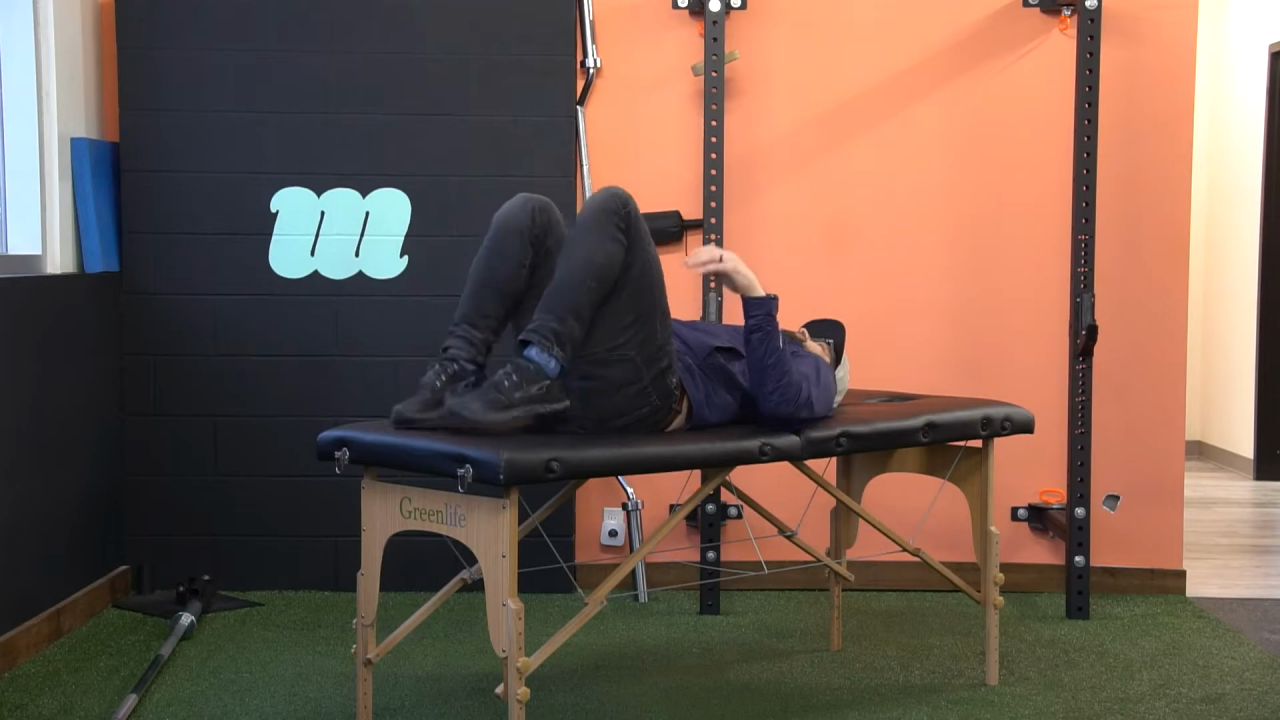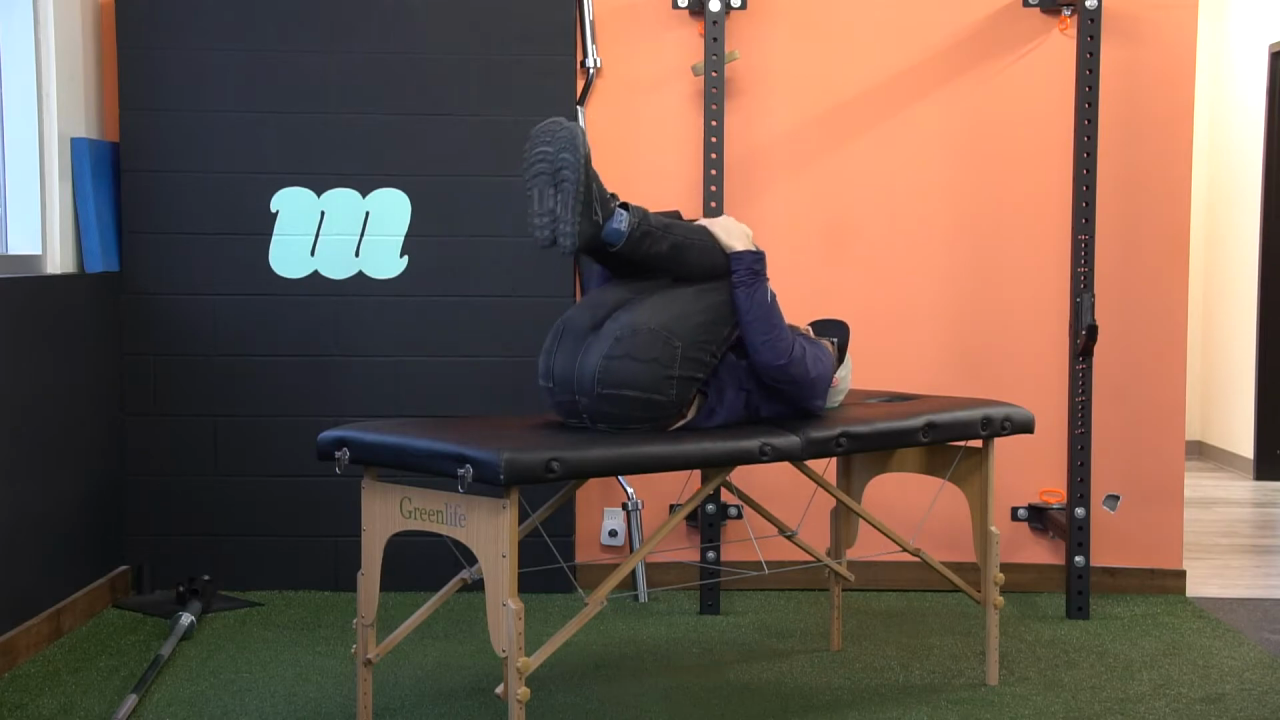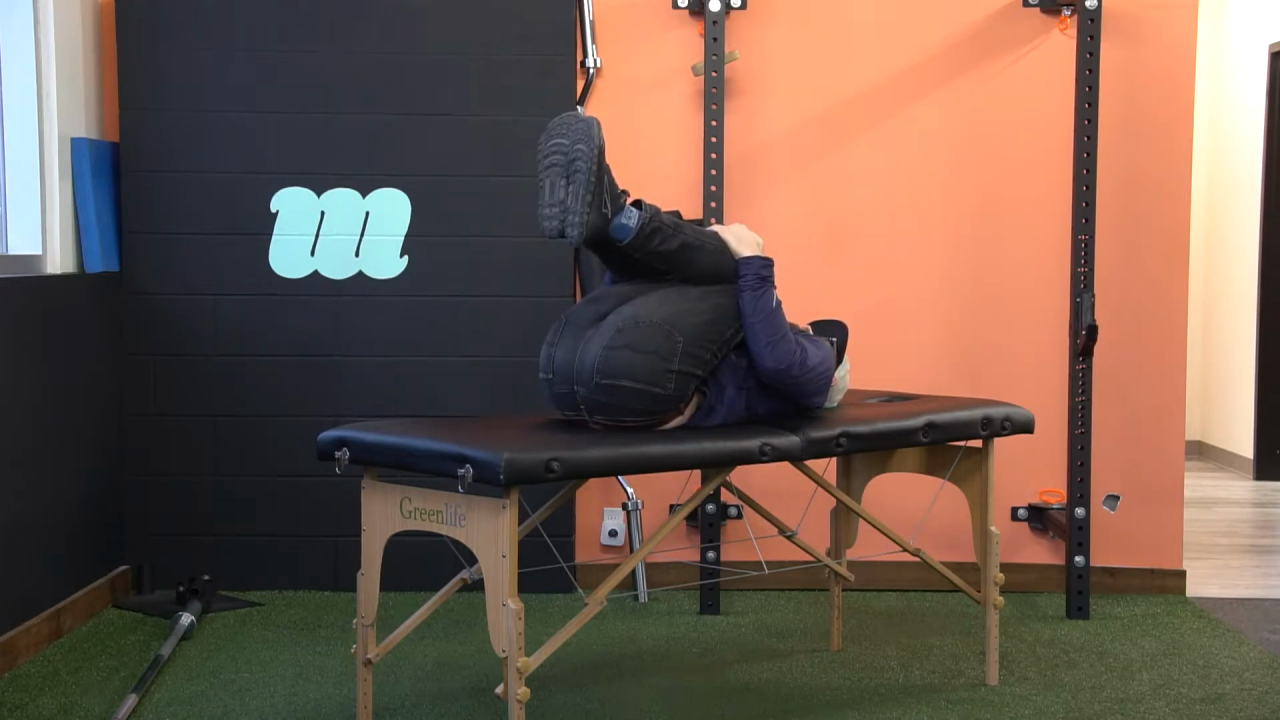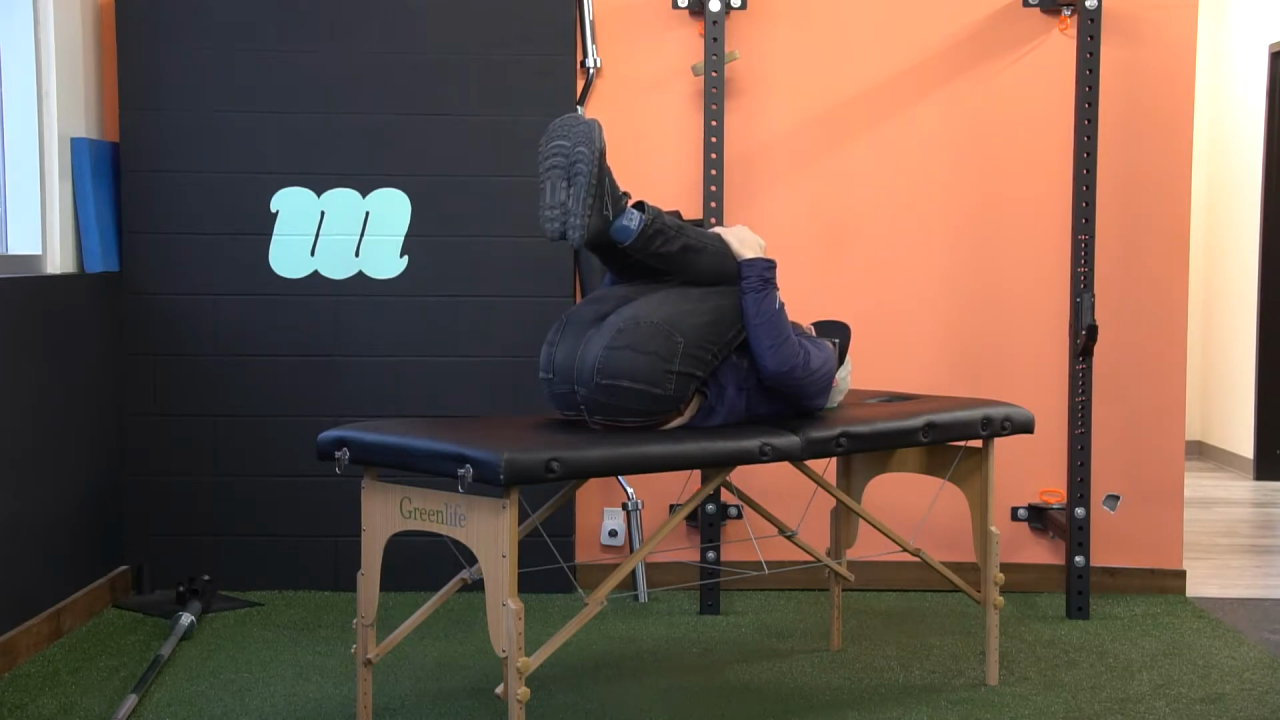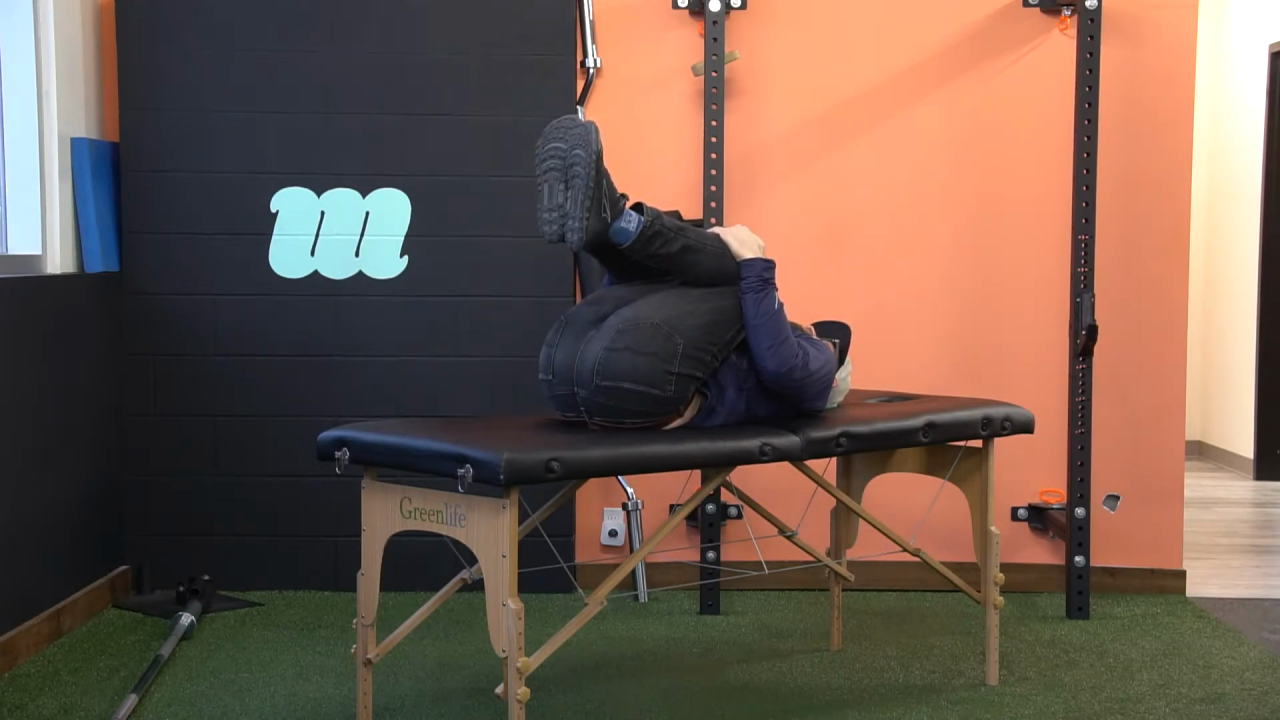
dt=1s
person 1, frame 1
left shoulder: (810, 377)
right shoulder: (731, 343)
left elbow: (779, 402)
left wrist: (755, 295)
left hip: (634, 398)
right hip: (569, 385)
left knee: (610, 205)
right knee: (527, 214)
left ankle: (532, 376)
right ankle: (458, 373)
person 1, frame 2
left shoulder: (812, 371)
right shoulder: (733, 346)
left elbow: (774, 357)
left wrist: (745, 257)
left hip: (639, 382)
left ankle: (601, 218)
right ankle: (593, 220)
person 1, frame 3
left shoulder: (814, 364)
right shoulder: (737, 349)
left elbow: (777, 361)
left wrist: (752, 263)
left hip: (641, 379)
left knee: (740, 268)
left ankle: (612, 213)
right ankle: (600, 212)
person 1, frame 4
left shoulder: (816, 365)
right shoulder: (739, 347)
left elbow: (780, 363)
left wrist: (755, 265)
left hip: (643, 383)
left knee: (741, 270)
left ankle: (612, 215)
right ankle: (604, 215)
person 1, frame 5
left shoulder: (815, 365)
right shoulder: (737, 348)
left elbow: (779, 364)
left wrist: (754, 264)
left hip: (641, 382)
left knee: (741, 269)
left ankle: (610, 217)
right ankle: (603, 216)
